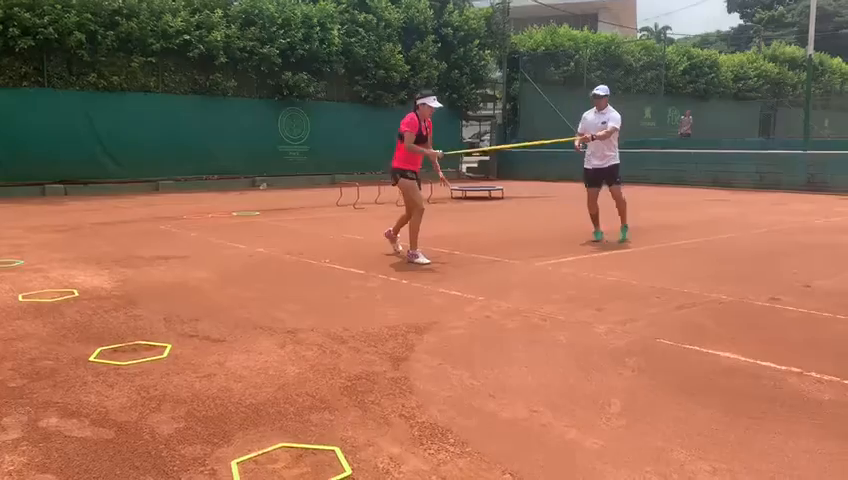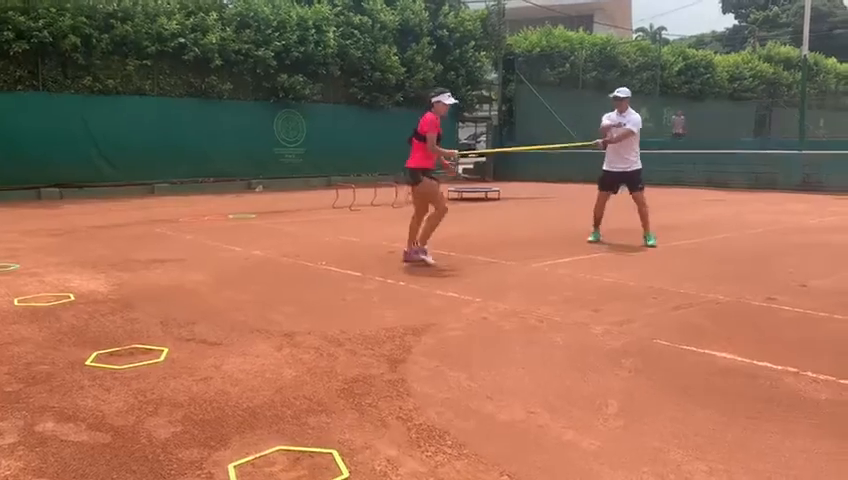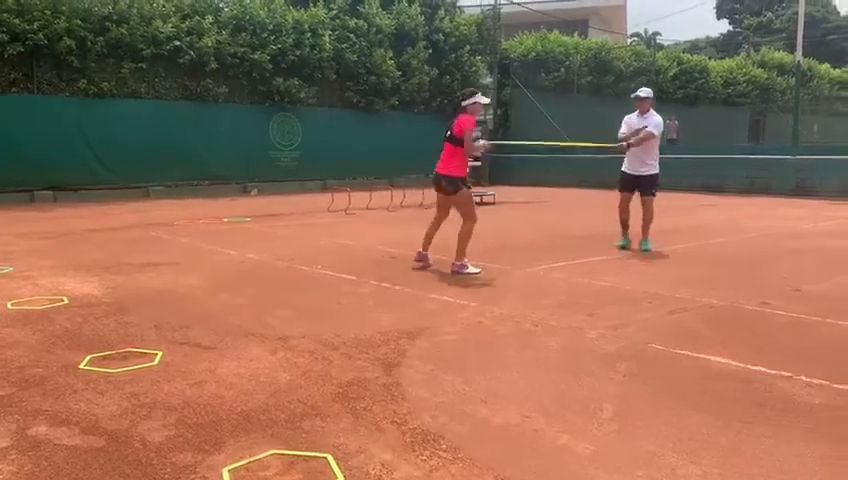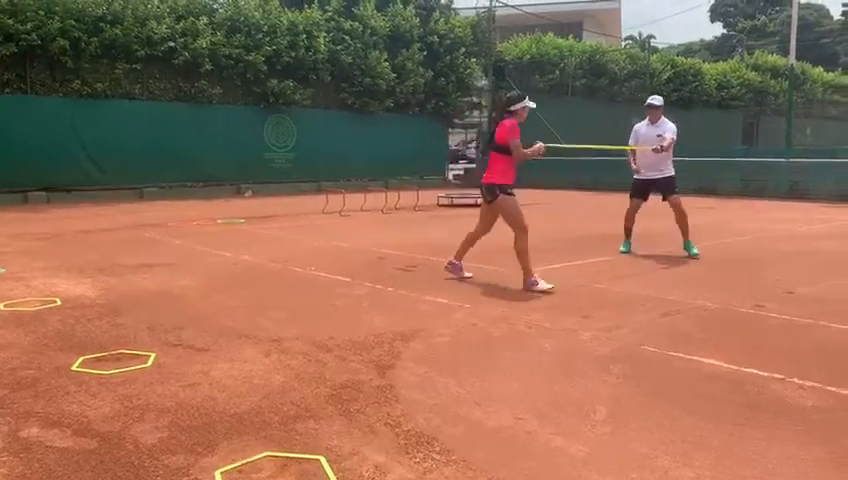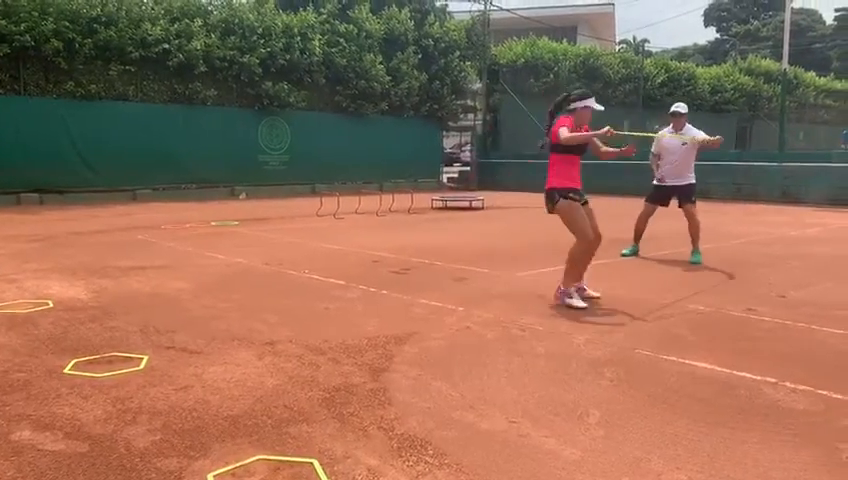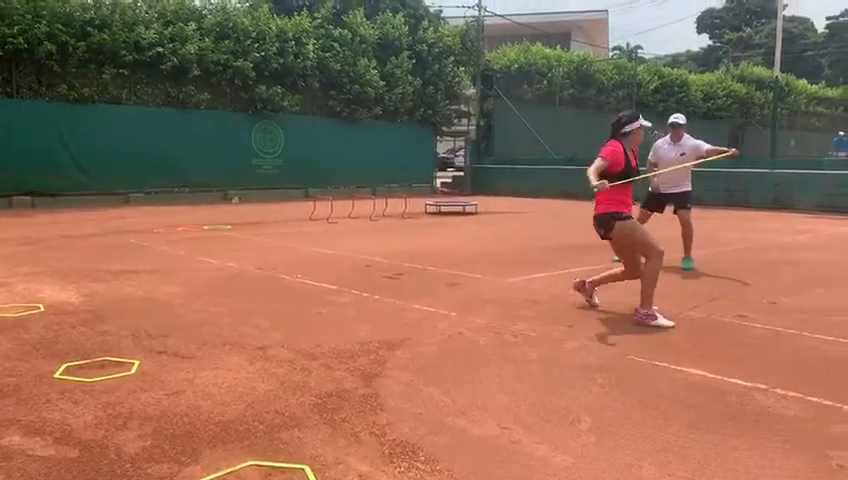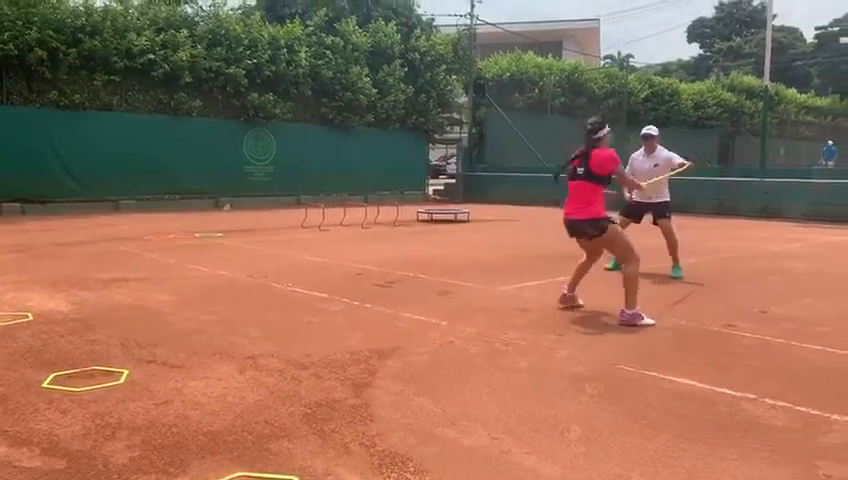
dt=0.4s
person 1, frame 1
left shoulder: (428, 123)
right shoulder: (411, 120)
left elbow: (429, 149)
right elbow: (408, 146)
left wrist: (439, 171)
right wrist: (432, 153)
left hip: (413, 171)
right hip: (402, 170)
left knee: (412, 211)
right knee: (419, 208)
left ankle: (392, 233)
right ankle: (413, 252)
person 1, frame 2
left shoulder: (433, 119)
right shoulder: (431, 119)
right elbow: (431, 148)
left wrist: (444, 162)
right wrist: (450, 153)
left hip: (420, 170)
right hip: (419, 170)
left knee: (420, 211)
right knee: (441, 208)
left ankle: (411, 250)
right ankle: (420, 246)
person 1, frame 3
left shoulder: (458, 120)
right shoulder: (468, 120)
right elbow: (468, 149)
left wrist: (476, 147)
right wrist: (480, 145)
left hip: (441, 175)
right hip: (454, 178)
left knee: (440, 217)
right knee: (470, 219)
left ankle: (423, 255)
right ankle: (459, 263)
person 1, frame 4
left shoulder: (504, 124)
right shoulder: (510, 125)
right elbow: (518, 156)
left wrist: (532, 152)
right wrist: (535, 150)
left hip: (494, 185)
right hip: (497, 186)
left knee: (482, 229)
right knee: (521, 229)
left ankle: (455, 263)
right ankle: (530, 279)
person 1, frame 5
left shoulder: (583, 130)
right shoulder: (563, 121)
left elbow: (602, 152)
right elbow: (564, 139)
left wrist: (622, 151)
right wrist: (597, 133)
left hip: (573, 191)
right hip: (559, 191)
left knee: (595, 238)
right knee: (586, 237)
left ankle: (576, 285)
right ankle: (566, 289)
person 1, frame 6
left shoulder: (631, 151)
right shoulder: (614, 148)
right elbow: (593, 170)
left wrist: (630, 202)
right wrist: (596, 183)
left hip: (619, 216)
right hip: (610, 216)
left knee: (633, 270)
right knee: (655, 253)
left ankle: (588, 285)
right ankle: (645, 311)
person 1, frame 7
left shoulder: (579, 155)
right shoulder: (607, 155)
right elbow: (626, 181)
right wrist: (639, 186)
left hip: (571, 220)
right hip: (592, 220)
left knee: (593, 254)
right knee: (631, 259)
left ankle: (568, 294)
right ankle: (630, 312)
person 2, frame 1
left shoulder: (614, 115)
right shoulder: (587, 115)
left elbow: (608, 133)
right elbow: (580, 134)
left wrist: (592, 137)
right wrist: (578, 142)
left hip: (610, 162)
right hip: (591, 163)
left knee: (617, 194)
right knee: (591, 197)
left ankle: (624, 227)
right ankle: (597, 231)
person 2, frame 2
left shoulder: (635, 118)
right shoulder: (608, 117)
left elbow: (622, 136)
right elbow: (603, 129)
left wrist: (605, 141)
right wrist: (612, 125)
left hip: (631, 167)
right hip: (610, 166)
left knee: (639, 199)
right knee: (601, 199)
left ankle: (648, 234)
right ankle: (596, 231)
person 2, frame 3
left shoulder: (656, 120)
right shoulder: (629, 119)
left elbow: (644, 138)
right elbow: (621, 137)
left wrist: (628, 144)
right wrist: (631, 134)
left hip: (649, 170)
right hip: (629, 168)
left knee: (647, 203)
right knee: (623, 201)
left ankle: (645, 239)
right ankle: (625, 237)
person 2, frame 4
left shoulder: (669, 127)
right shoulder: (638, 127)
left elbow: (669, 143)
right elbow: (631, 148)
left wrist: (661, 147)
right wrist: (632, 163)
left hip: (665, 174)
right hip: (642, 176)
left knee: (677, 206)
right knee: (633, 207)
left ankle: (687, 244)
right ankle: (627, 241)
person 2, frame 5
left shoulder: (693, 133)
right shoulder: (662, 135)
left elbow: (707, 140)
right elbow: (654, 156)
left wrist: (715, 141)
right wrist: (656, 171)
left hip: (685, 181)
right hip: (663, 181)
left knee: (691, 214)
right knee: (646, 212)
left ankle: (696, 250)
right ankle: (635, 246)
person 2, frame 6
left shoulder: (692, 144)
right shoulder: (659, 144)
left elbow: (710, 150)
right elbow: (650, 165)
left wrist: (728, 151)
right wrist: (652, 181)
left hip: (681, 189)
right hip: (658, 188)
left knee: (685, 220)
right knee: (641, 218)
left ankle: (687, 258)
person 2, frame 7
left shoulder: (666, 156)
right shoulder: (635, 157)
left elbow: (682, 163)
left wrist: (687, 165)
right wrist: (626, 192)
left hip: (659, 199)
right hip: (637, 199)
left knee: (668, 229)
right knee: (618, 226)
left ankle: (676, 266)
right ankle: (618, 261)
